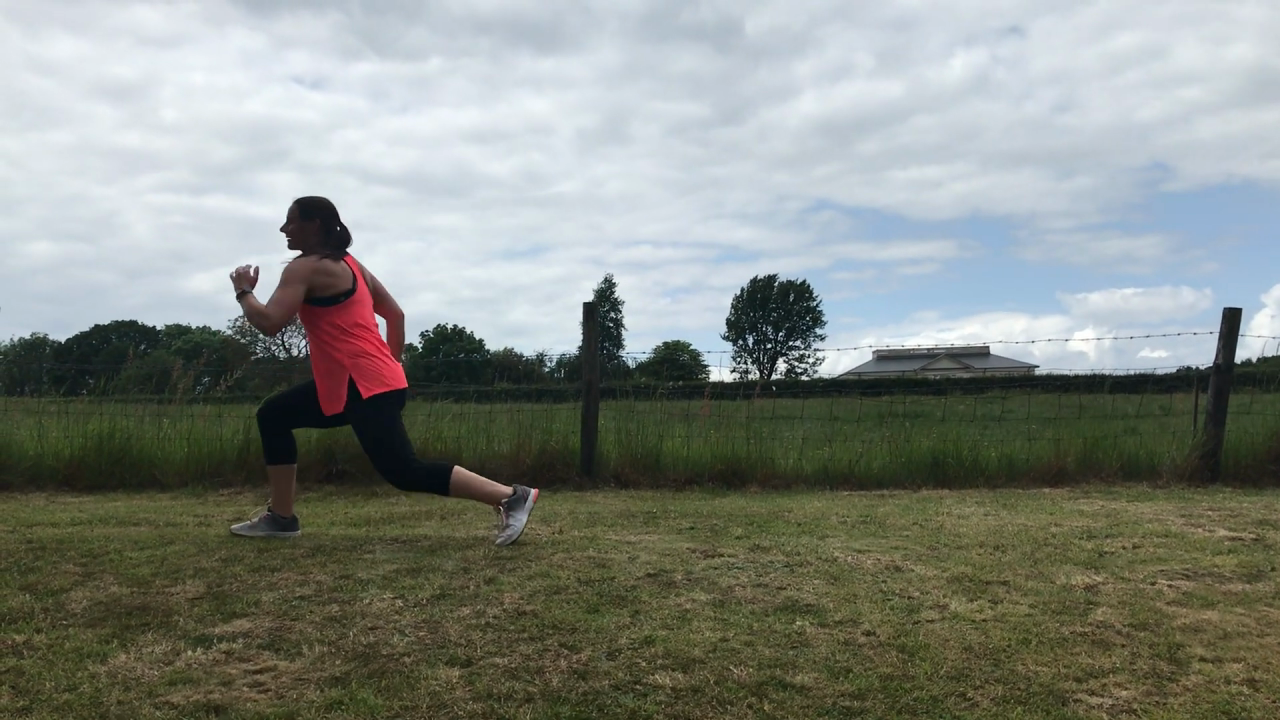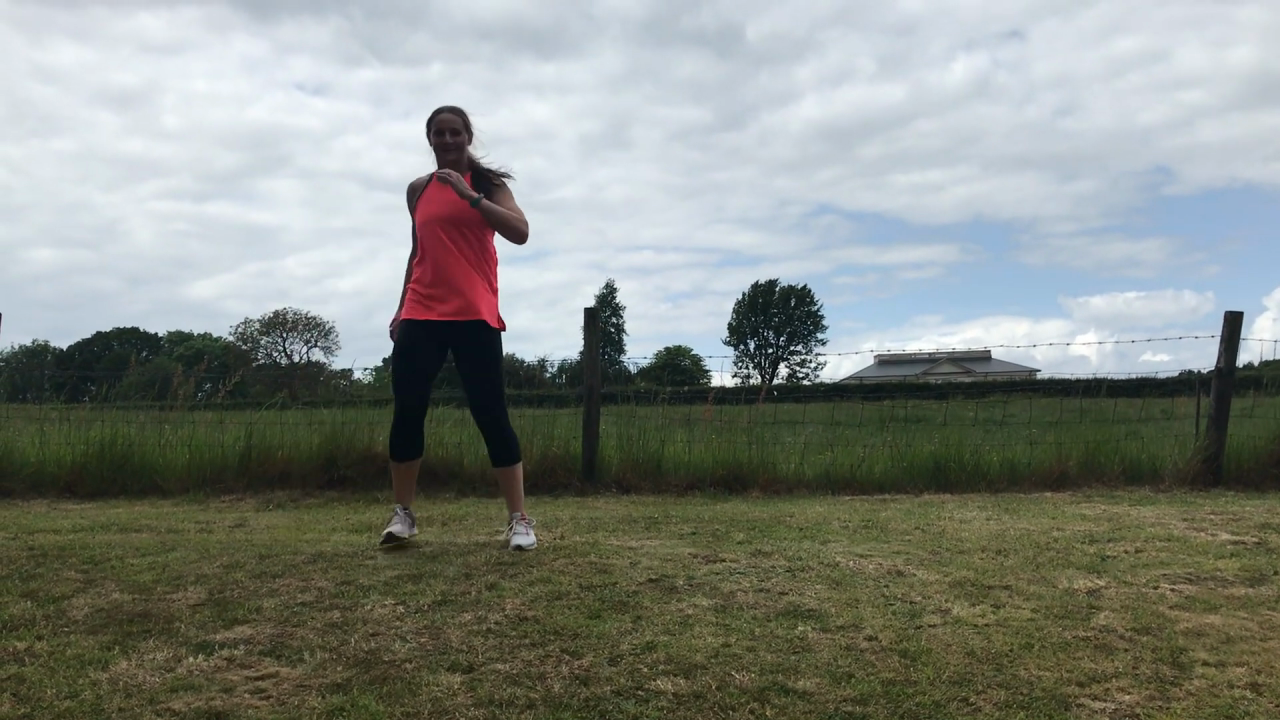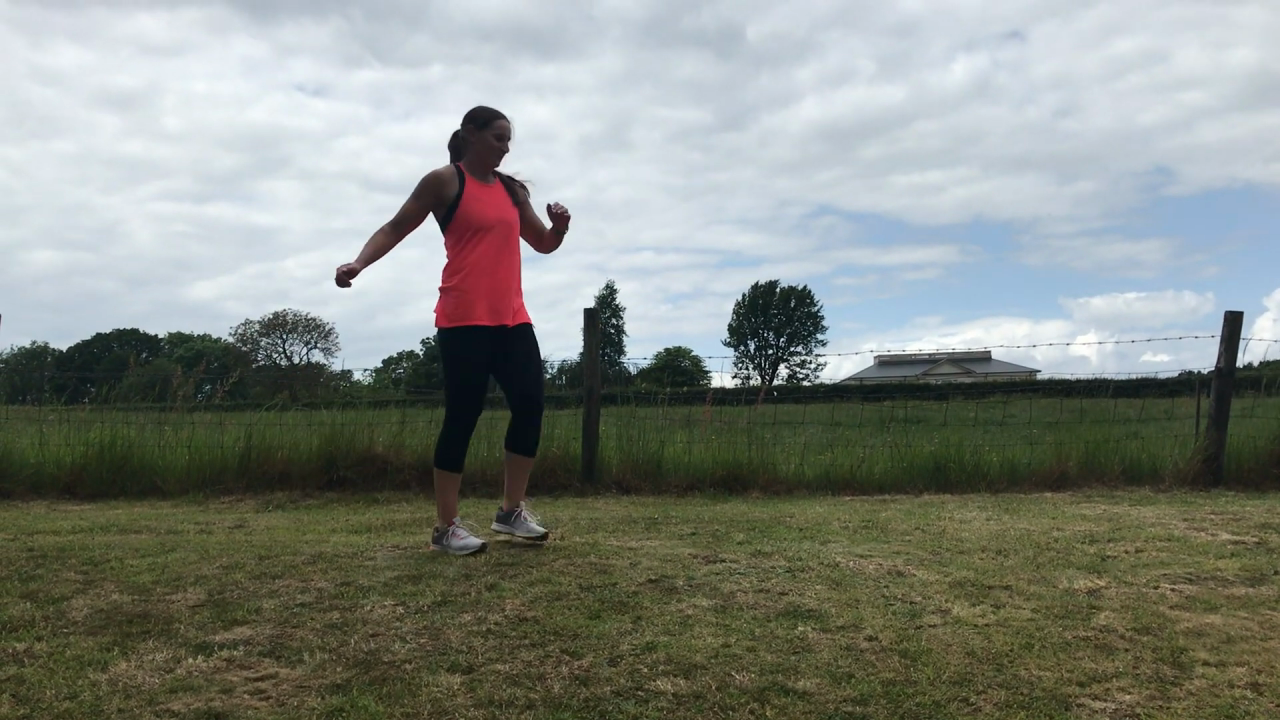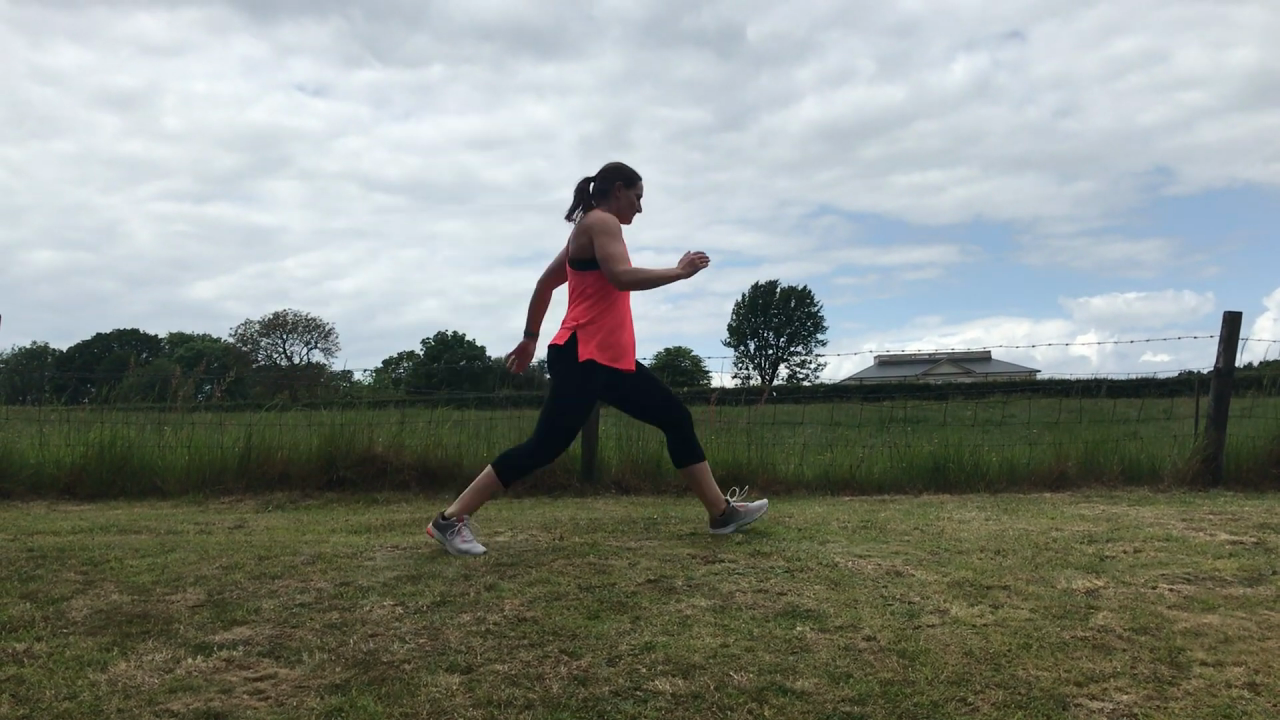
dt=0.5s
person 1, frame 1
left shoulder: (306, 265)
right shoulder: (345, 264)
left elbow: (269, 323)
right elbow: (395, 312)
left wrist: (243, 292)
right wrist: (388, 362)
left hip: (368, 384)
right hip: (350, 381)
left knee: (401, 470)
right knee: (273, 415)
left ankle: (512, 499)
right ankle: (281, 516)
person 1, frame 2
left shoulder: (489, 183)
right shoulder: (418, 190)
left elbow: (520, 232)
left wrist: (470, 195)
right wrist: (401, 308)
left hip: (476, 314)
right hip: (421, 315)
left knee: (491, 417)
right knee: (409, 408)
left ankle: (519, 519)
right ankle: (403, 511)
person 1, frame 3
left shoulder: (512, 190)
right shoulder: (444, 181)
left elbow: (546, 245)
right elbow: (393, 229)
left wrist: (559, 225)
right wrist: (358, 263)
left hip: (509, 317)
right hip: (462, 318)
left knee: (530, 403)
right knee: (463, 417)
left ankle: (513, 509)
right ankle: (445, 526)
person 1, frame 4
left shoulder: (590, 228)
right shoulder: (601, 223)
left elbow: (545, 284)
right elbow: (622, 277)
left wrist: (528, 342)
right wrist: (679, 271)
left hip: (610, 357)
right hip: (584, 355)
left knee: (676, 416)
right knee: (546, 445)
left ankle: (721, 511)
right ankle: (452, 520)
